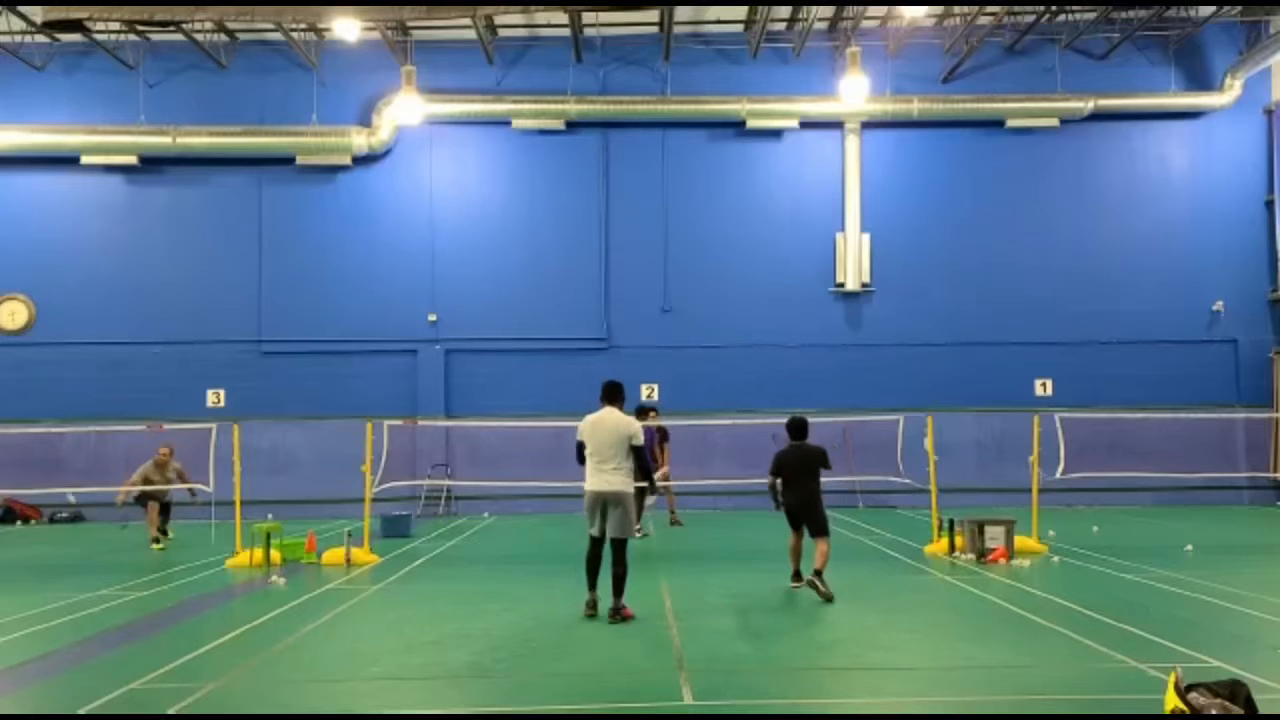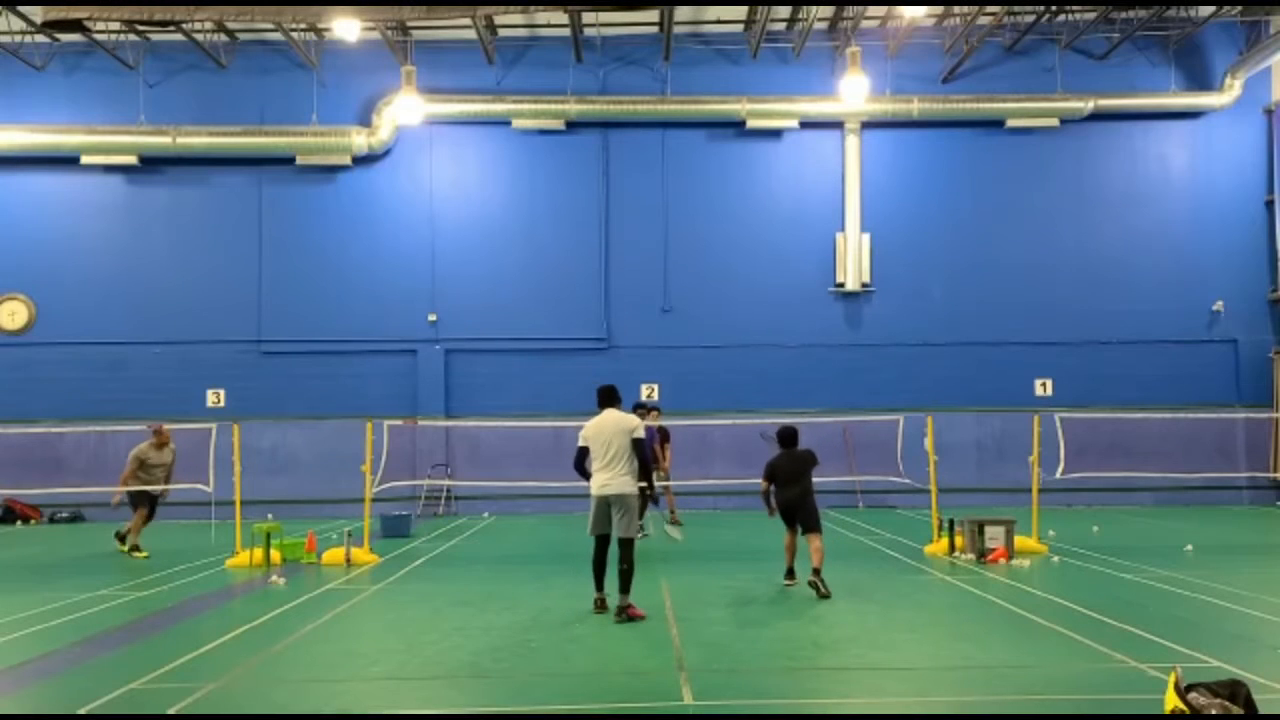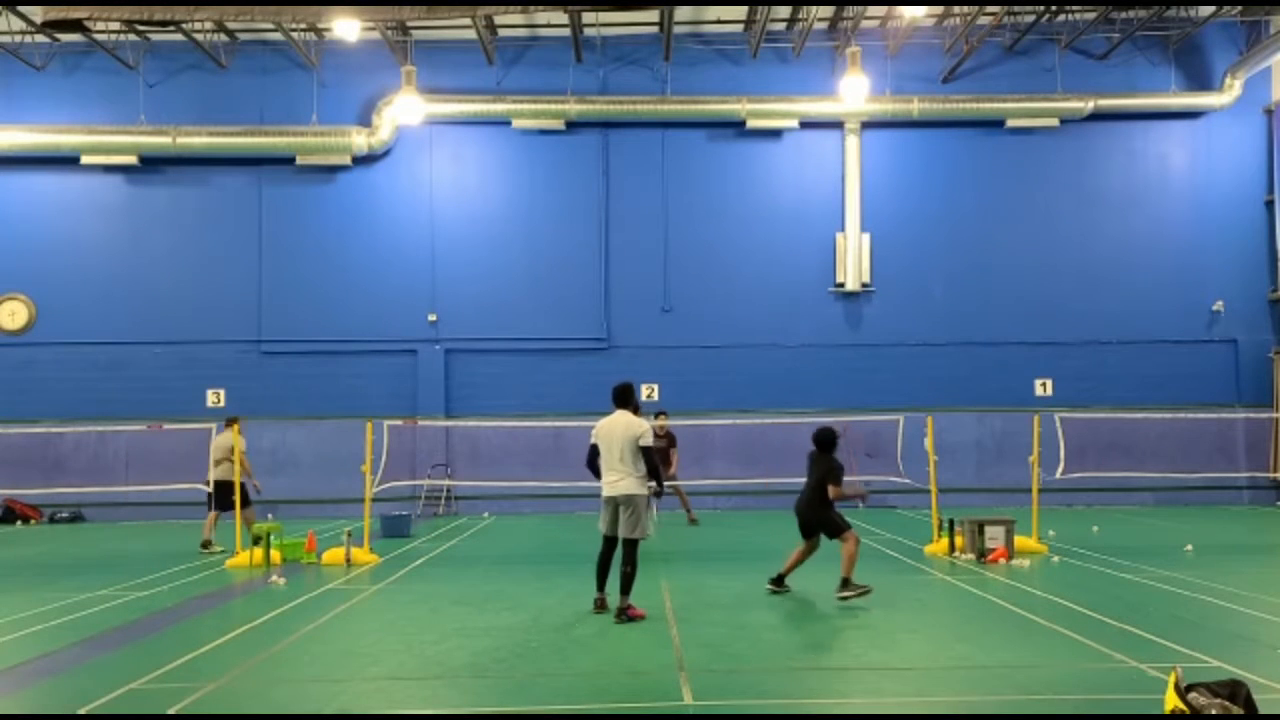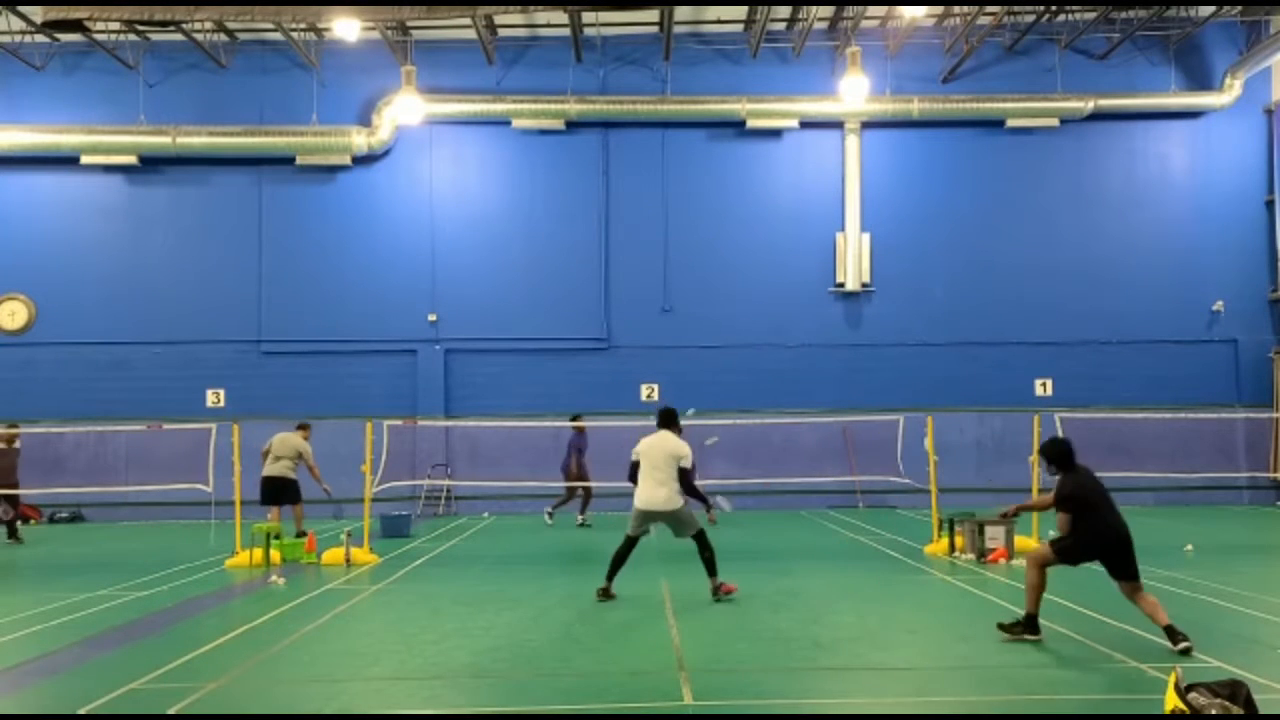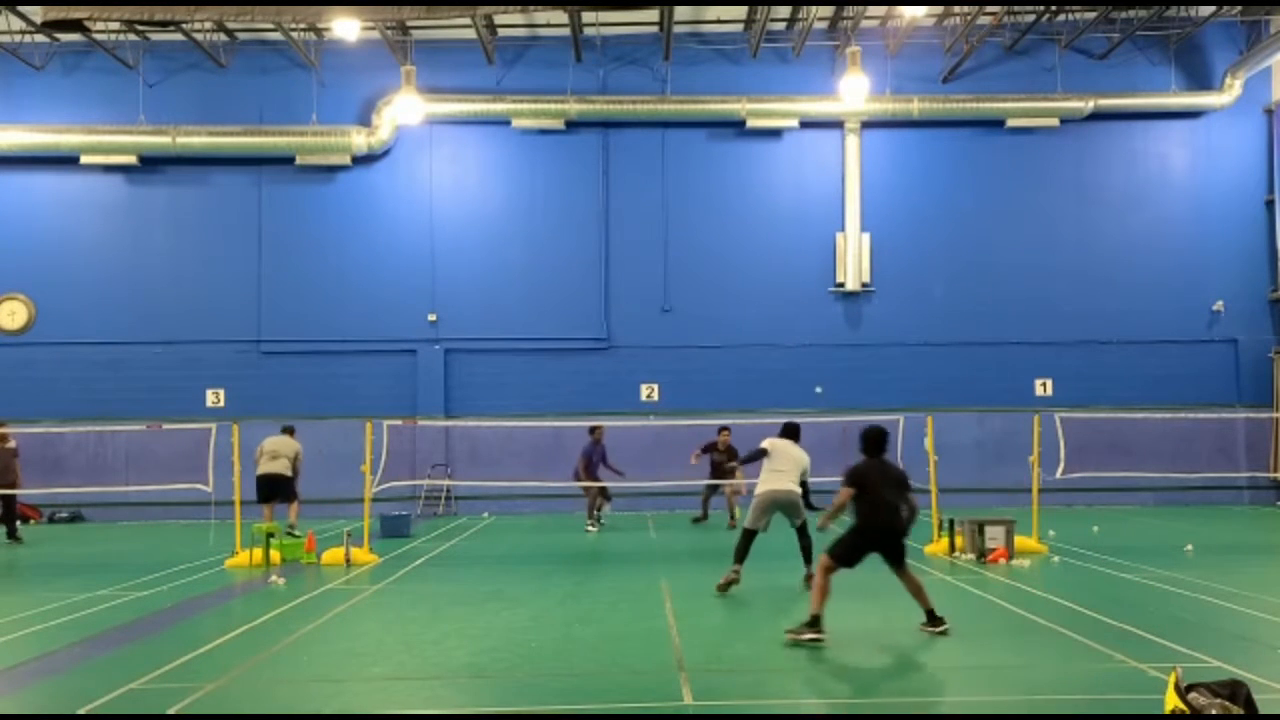
dt=1s
person 1, frame 1
left shoulder: (586, 422)
right shoulder: (631, 424)
right elbow: (642, 462)
right wrist: (651, 482)
left hip: (593, 489)
right hip: (621, 490)
left knee: (595, 542)
right knee: (618, 548)
left ankle: (592, 598)
right ankle: (617, 607)
person 1, frame 2
left shoulder: (589, 427)
right shoulder: (632, 421)
left elbow: (578, 464)
right elbow: (643, 457)
right wrist: (650, 486)
left hip: (598, 490)
right hip: (625, 489)
left knee: (601, 544)
right knee: (626, 547)
left ankle: (599, 598)
right ankle: (623, 605)
person 1, frame 3
left shoulder: (600, 426)
right shoulder: (641, 426)
left elbow: (591, 462)
right elbow: (650, 462)
right wrist: (659, 484)
left hip: (609, 492)
right hip: (633, 491)
left knee: (608, 545)
right knee: (629, 548)
left ankle: (600, 598)
right ankle: (623, 607)
person 1, frame 4
left shoulder: (643, 443)
right shoulder: (681, 447)
left elbow: (632, 476)
right elbow: (686, 484)
right wrist: (706, 502)
left hip: (643, 503)
right hip: (671, 504)
left knee: (628, 543)
right knee: (701, 539)
left ankle: (606, 587)
right ankle: (716, 586)
person 1, frame 5
left shoulder: (771, 442)
right shoulder: (804, 457)
left elbow: (759, 452)
right elbow: (803, 486)
left wrist: (739, 463)
right wrist: (808, 504)
left hip: (766, 493)
right hip: (791, 494)
left knee: (747, 535)
right knee: (802, 530)
left ankle: (735, 572)
right ankle: (809, 575)
person 2, frame 1
left shoulder: (780, 456)
right shoulder: (818, 452)
left elbow: (771, 483)
right elbow: (827, 467)
left wrist: (776, 500)
left hip: (790, 503)
right hip: (812, 502)
left knee: (796, 534)
right knee: (822, 542)
left ankle: (796, 575)
right ankle: (817, 575)
person 2, frame 2
left shoulder: (773, 463)
right shoulder: (807, 455)
left elbow: (764, 488)
left wrist: (769, 506)
left hip: (783, 503)
right hip: (804, 500)
left knee: (791, 531)
right knee: (815, 538)
left ankle: (789, 573)
right ankle: (816, 574)
person 2, frame 3
left shoulder: (814, 456)
right shoulder: (834, 467)
right elbow: (834, 495)
right wrist: (856, 493)
left hip: (803, 508)
right hip: (819, 510)
left knee: (809, 546)
right knee: (851, 539)
left ankle: (777, 580)
right ankle: (845, 585)
person 2, frame 4
left shoulder: (1067, 488)
right shoulder: (1081, 472)
left elbow: (1064, 530)
right elbow: (1052, 499)
right wrist: (1020, 507)
left hip: (1091, 538)
right hip: (1119, 535)
left knee: (1035, 559)
right knee: (1137, 592)
left ankle: (1030, 624)
right ankle: (1175, 635)
person 2, frame 5
left shoulder: (857, 471)
right shoulder: (898, 472)
left elbow: (841, 501)
right elbow: (912, 506)
left wrist: (824, 519)
right wrist: (904, 527)
left hip: (867, 529)
right hip: (894, 529)
left knee: (823, 567)
right knee: (902, 571)
left ankle: (814, 625)
right ankle: (934, 619)
